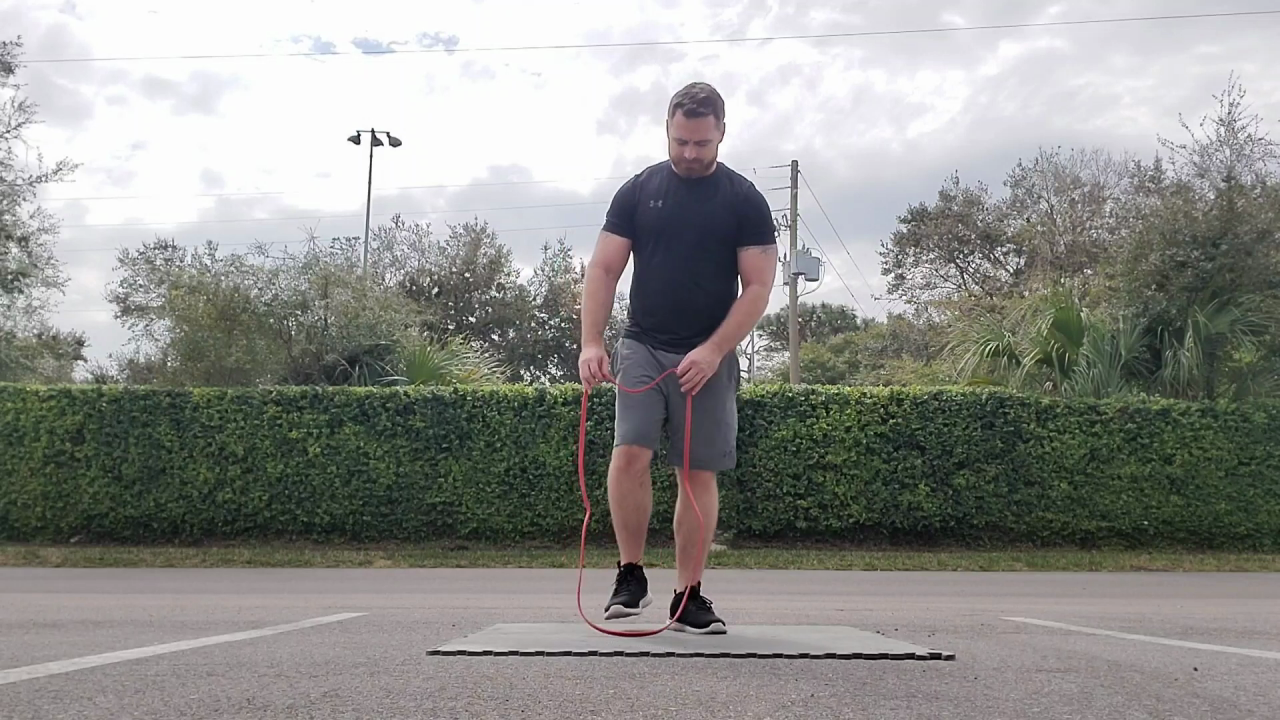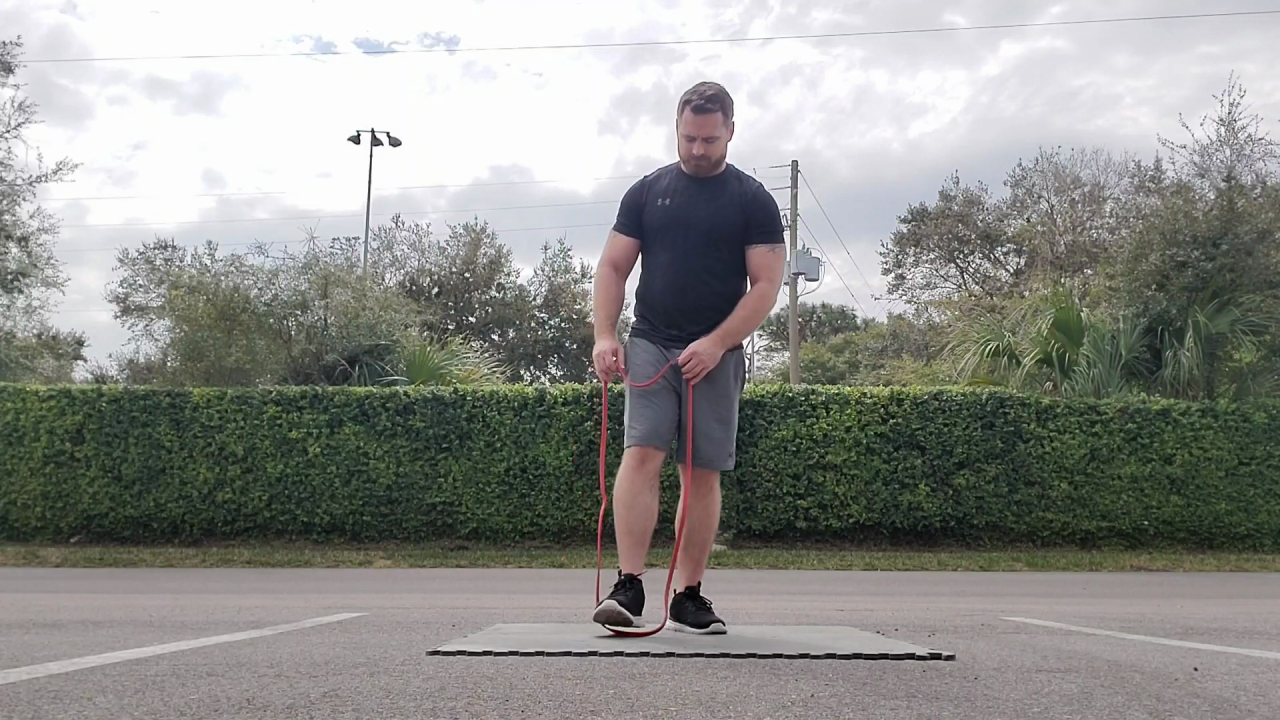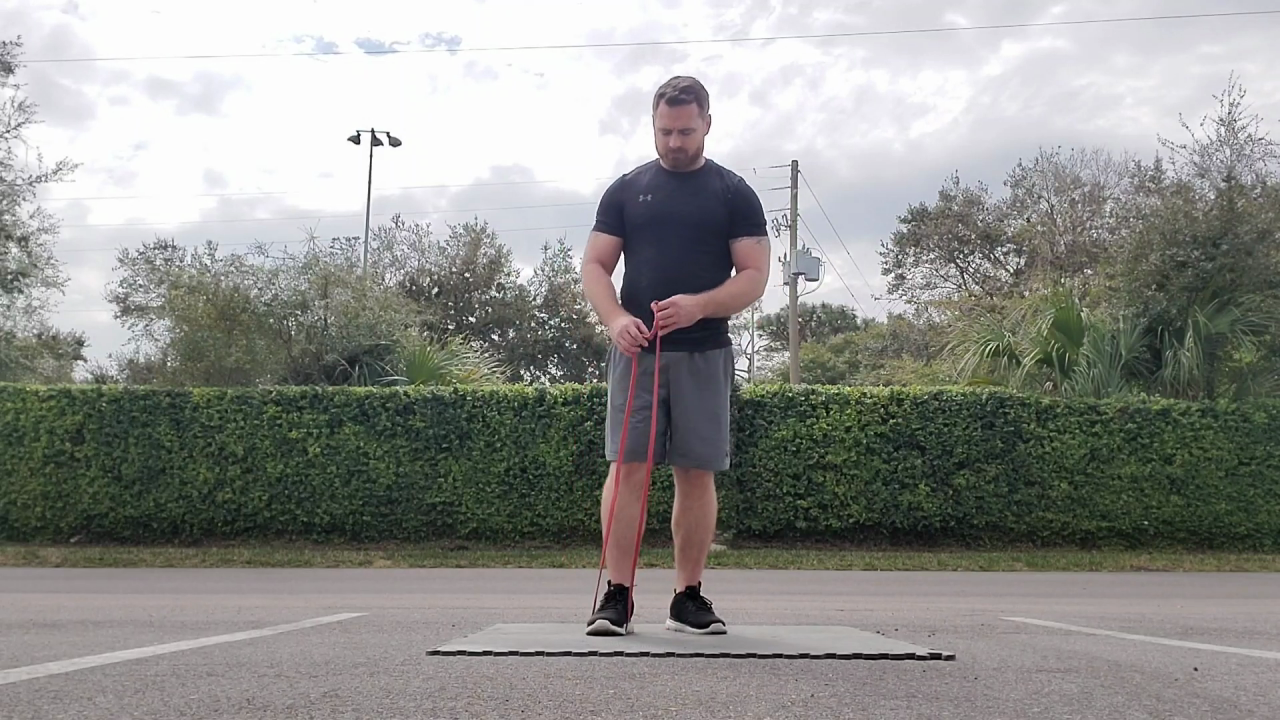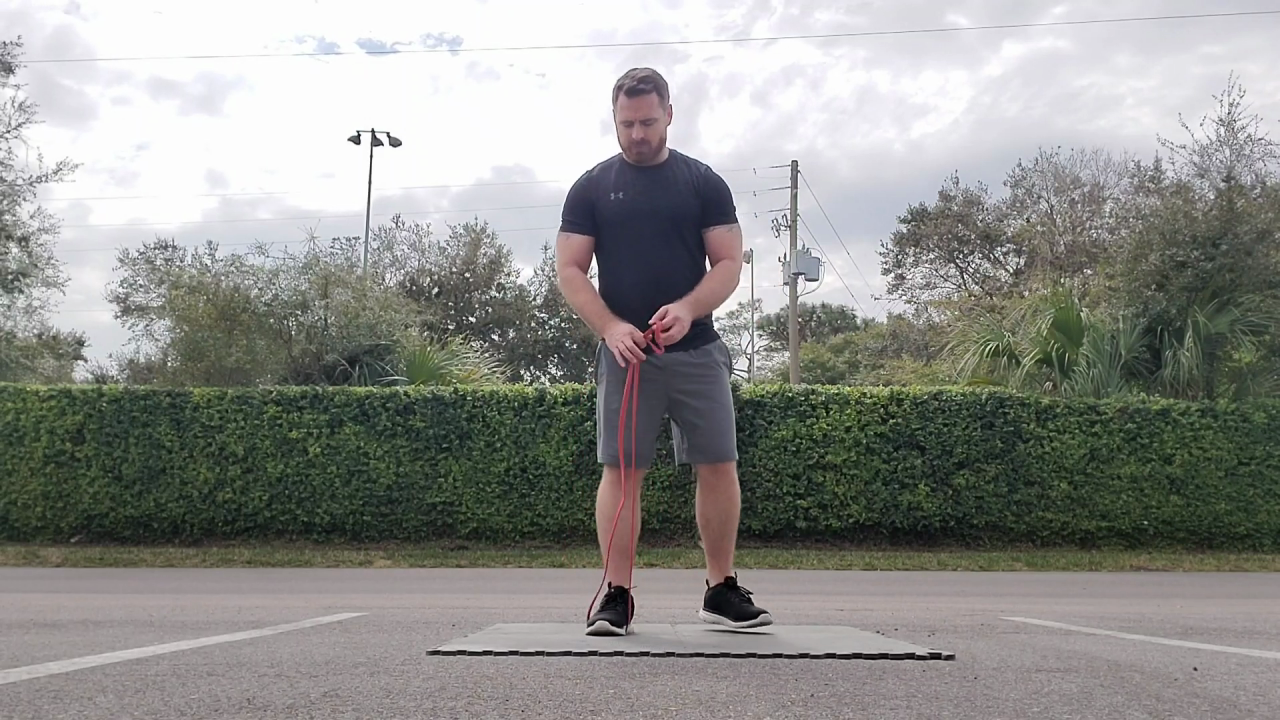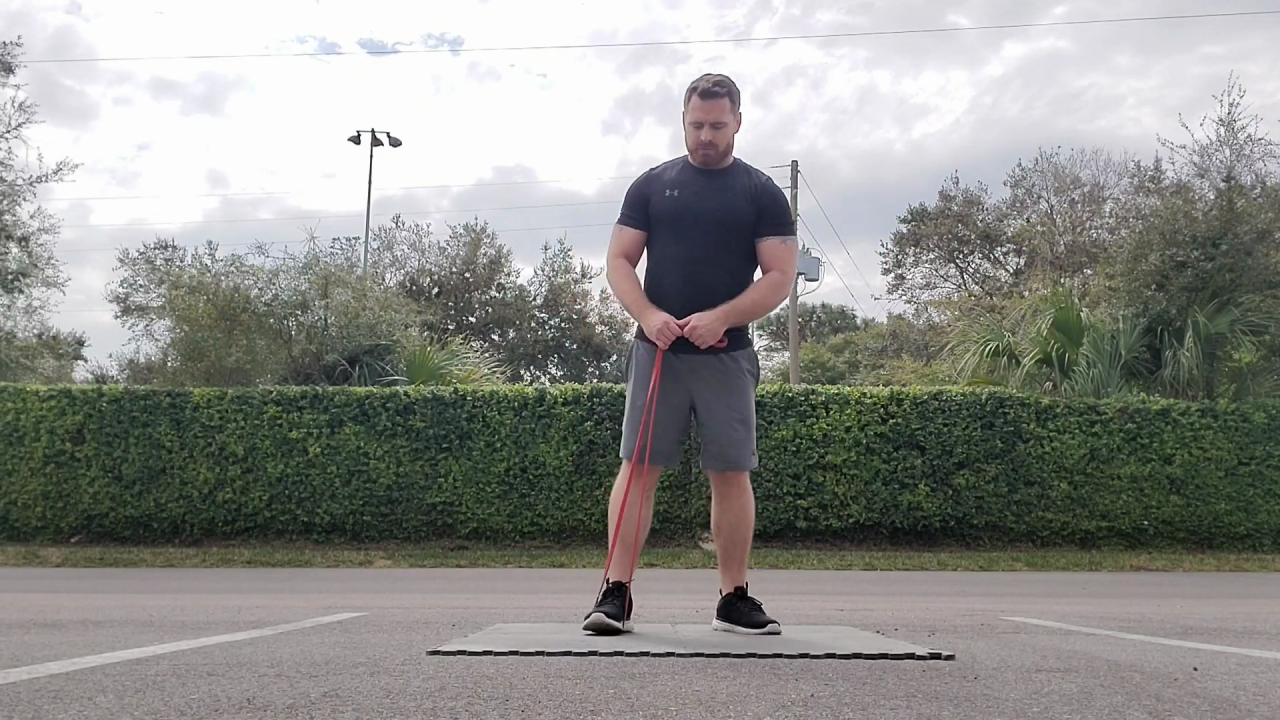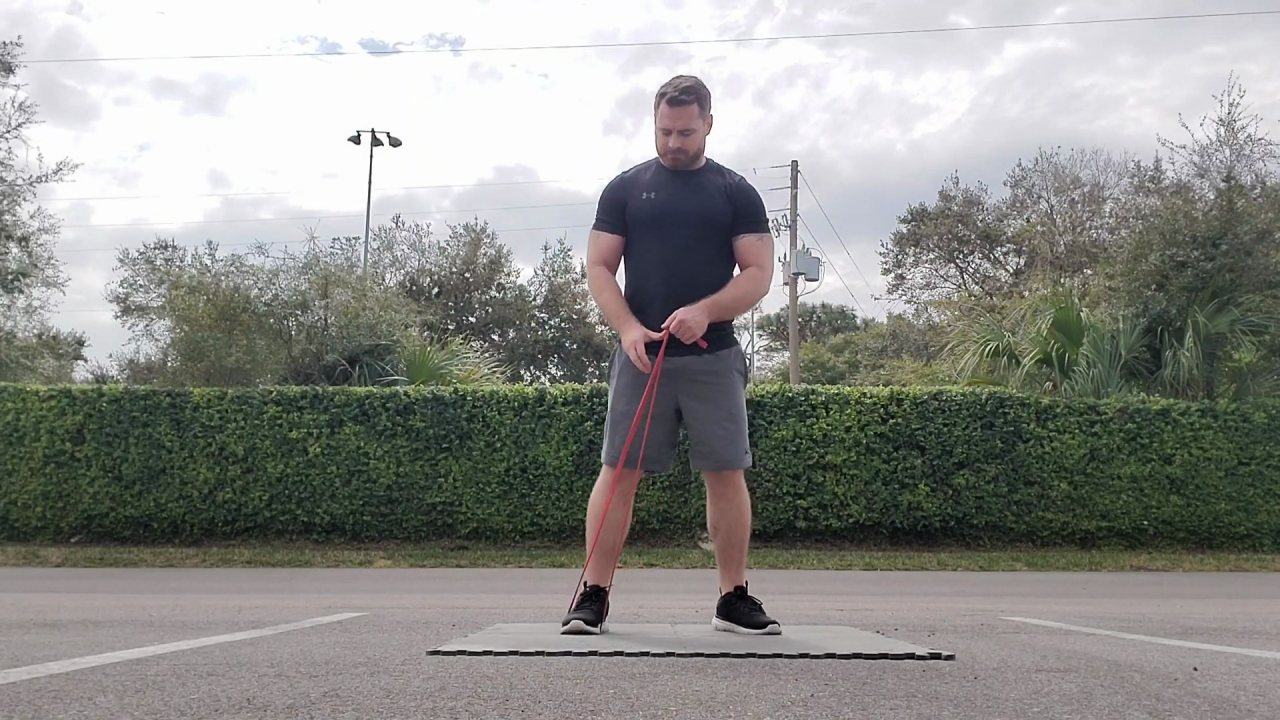
dt=0.5s
person 1, frame 1
left shoulder: (745, 200)
right shoulder: (637, 190)
left elbow: (757, 287)
right elbow: (603, 268)
left wrist: (713, 352)
right wrist: (591, 342)
left hip: (709, 357)
right hip: (643, 348)
left knee: (699, 474)
right knee: (629, 456)
left ankle: (688, 596)
right ankle: (631, 573)
person 1, frame 2
left shoulder: (752, 199)
right shoulder: (646, 191)
left elbow: (765, 284)
right elbow: (612, 267)
left wrist: (717, 344)
right wrist: (604, 335)
left hip: (716, 355)
right hip: (650, 346)
left knee: (702, 473)
right knee: (641, 456)
left ankle: (687, 596)
right ankle: (628, 586)
person 1, frame 3
left shoulder: (733, 193)
right shoulder: (625, 189)
left elbow: (754, 275)
right elbow: (594, 265)
left wrist: (700, 306)
right wrist: (615, 317)
left hip: (704, 353)
right hip: (637, 351)
left knee: (697, 474)
right knee: (628, 467)
left ankle: (688, 597)
right ankle: (617, 595)
person 1, frame 4
left shoulder: (702, 182)
right shoulder: (591, 187)
left elbow: (729, 262)
right elbow: (570, 270)
left wrist: (689, 309)
right wrist: (610, 328)
left hip: (698, 350)
right hip: (626, 352)
left knee: (719, 466)
right knee: (620, 471)
left ankle: (723, 589)
right ankle: (617, 596)
person 1, frame 5
left shoulder: (762, 192)
right shoulder: (652, 184)
left elbow: (779, 277)
right elbow: (619, 260)
left wrist: (723, 318)
right wrist: (648, 314)
left hip: (727, 356)
right hip: (657, 351)
left knee: (731, 474)
right knee: (639, 467)
left ankle: (734, 599)
right ankle: (616, 595)
person 1, frame 6
left shoulder: (736, 192)
right shoulder: (625, 188)
left elbow: (759, 273)
right elbow: (599, 267)
left wrist: (705, 311)
right wrist: (627, 328)
left hip: (713, 356)
right hip: (641, 355)
left knee: (726, 474)
right knee: (620, 471)
left ankle: (734, 597)
right ankle: (593, 595)
